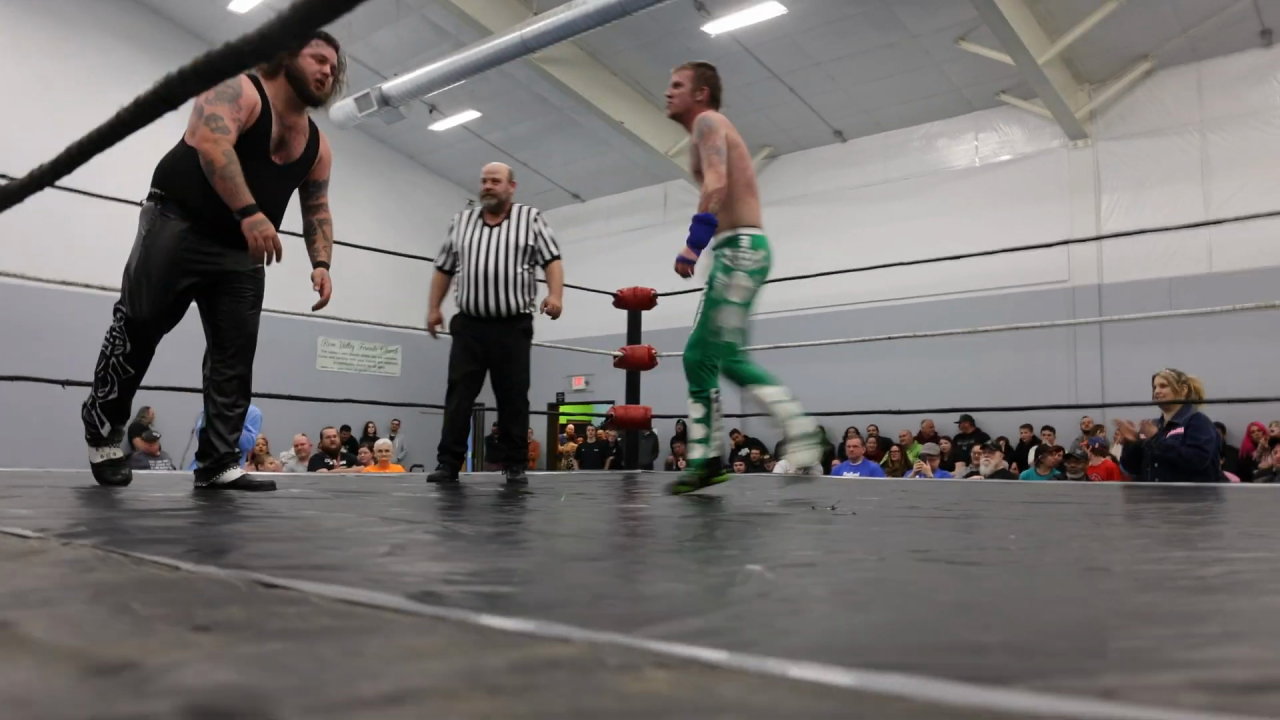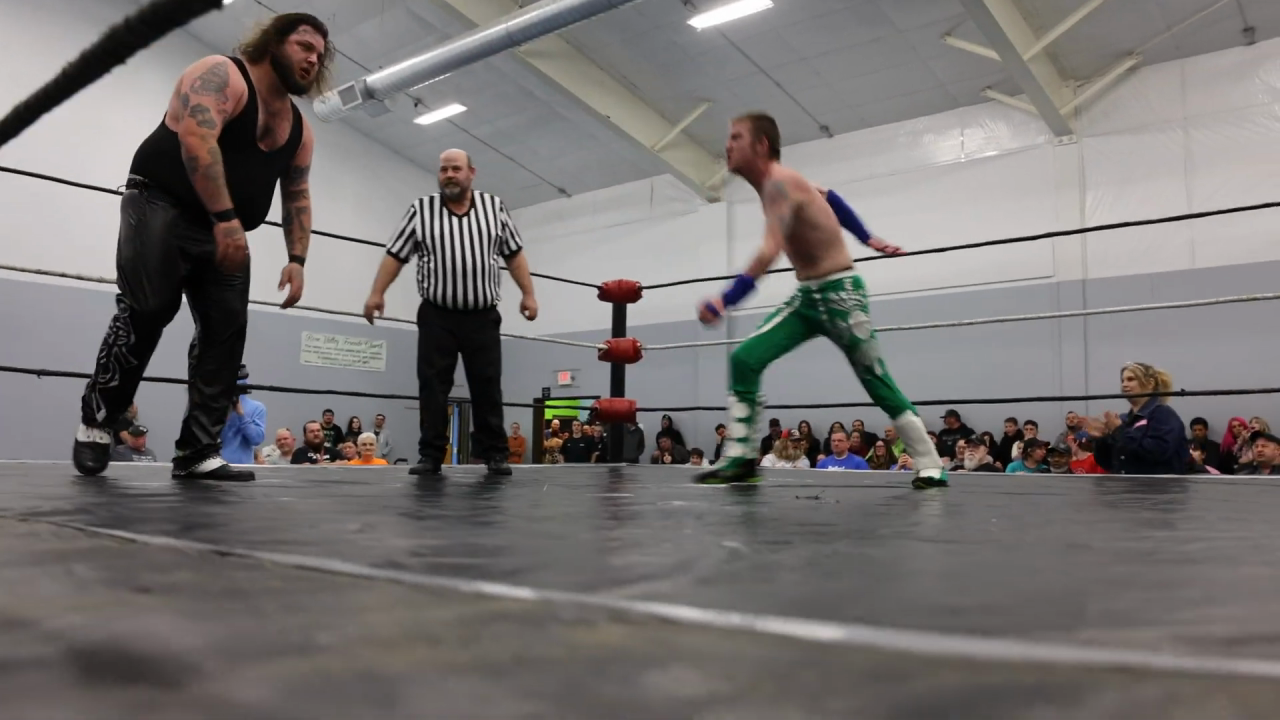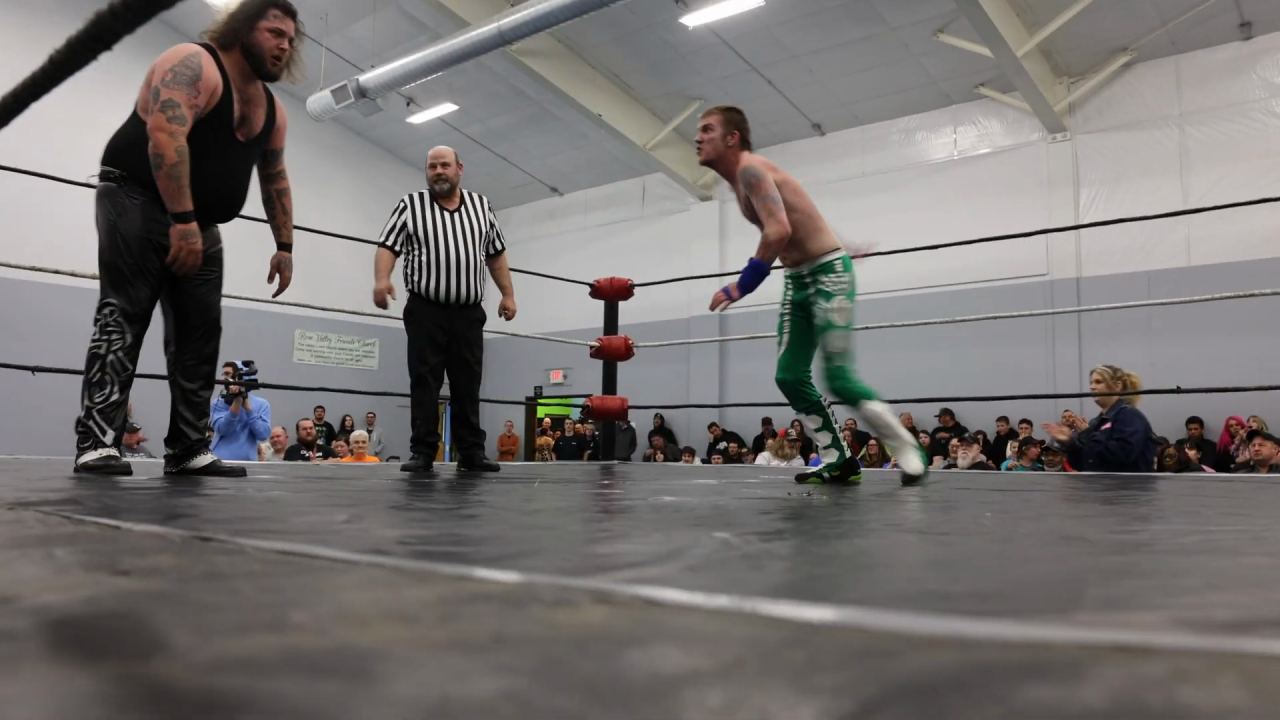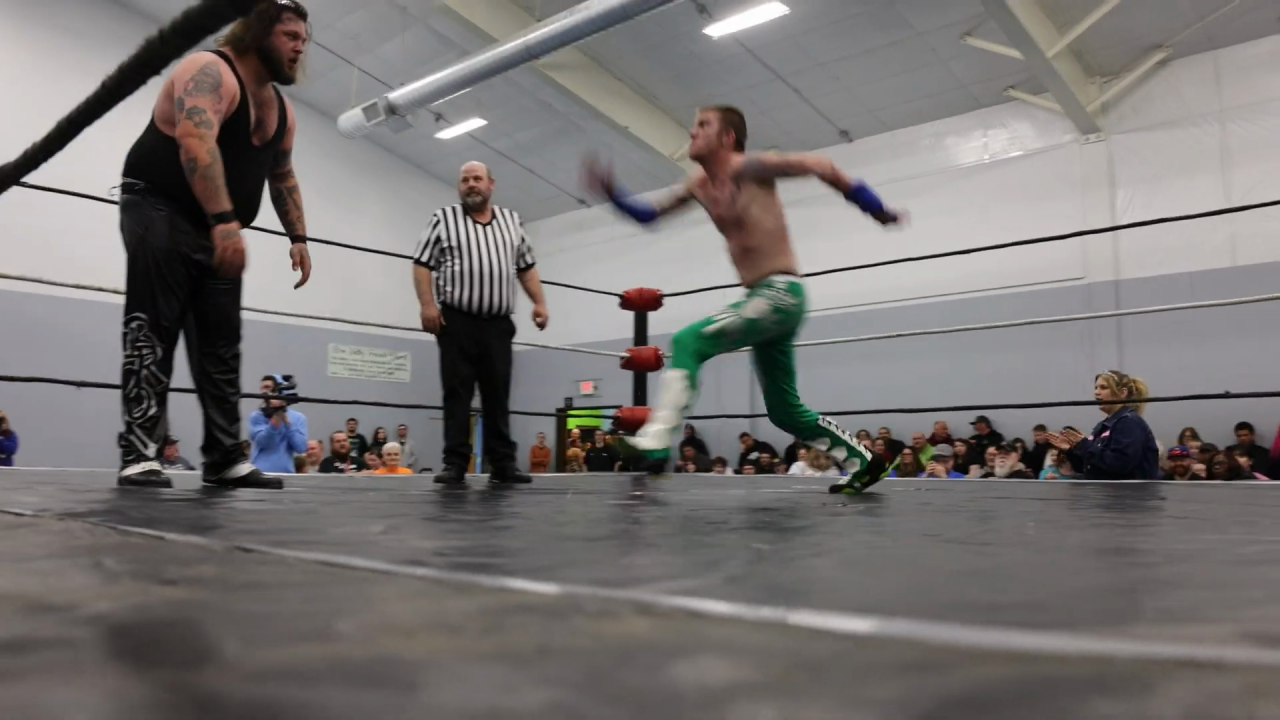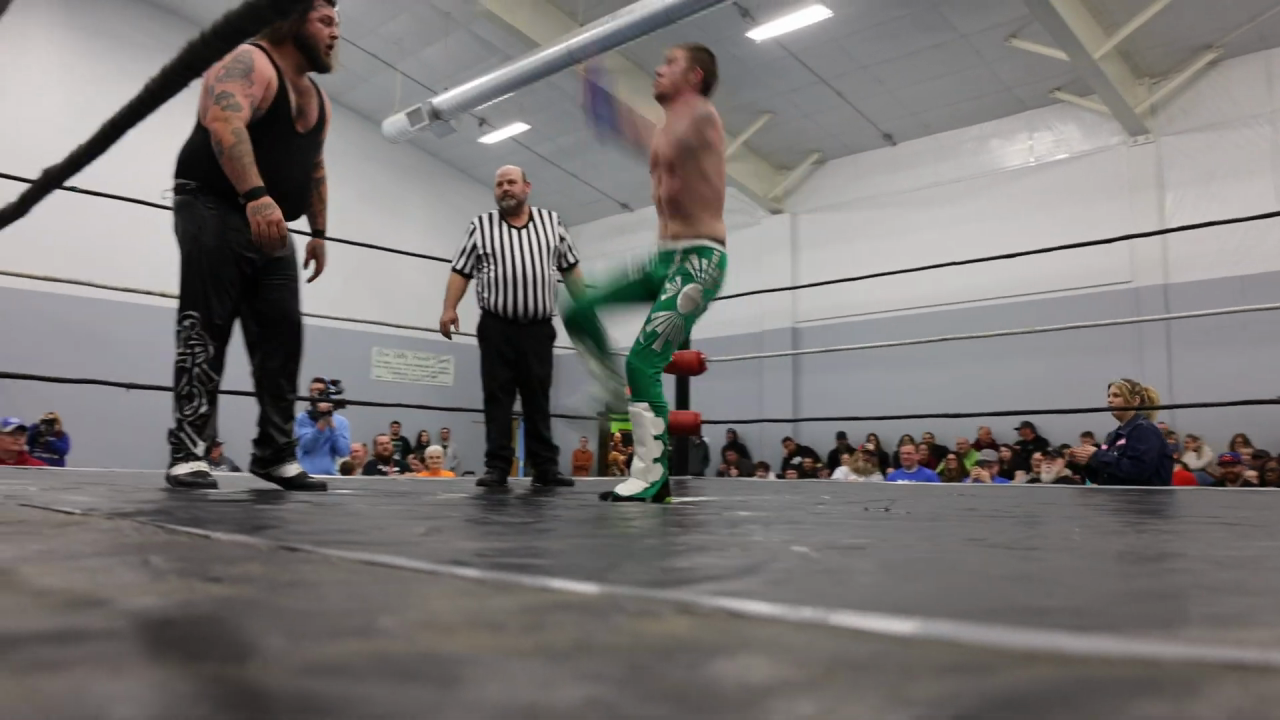
dt=0.3s
person 1, frame 1
left shoulder: (316, 144)
right shoulder: (238, 91)
left elbow: (318, 210)
right elbow: (212, 144)
left wrist: (321, 264)
right wrist: (250, 213)
left hip: (240, 249)
right hip: (177, 223)
left knee: (236, 350)
right knee: (140, 324)
left ankle: (218, 462)
right ankle: (102, 431)
person 1, frame 2
left shoulder: (298, 128)
right shoulder: (221, 76)
left elbow: (297, 198)
right elbow: (196, 138)
left wrist: (296, 260)
right wrist: (226, 218)
left hip: (227, 231)
right hip: (160, 207)
left knee: (225, 336)
right knee: (144, 312)
left ankle: (198, 451)
right ankle: (98, 418)
person 1, frame 3
left shoulder: (271, 110)
right shoulder: (193, 65)
left elbow: (275, 180)
right elbow: (165, 135)
left wrist: (284, 244)
right wrist: (182, 220)
left hip: (198, 224)
right hip: (136, 200)
left knee: (199, 332)
right knee: (126, 312)
left ankle: (188, 448)
right ankle: (97, 441)
person 1, frame 4
left shoulder: (281, 110)
right shoulder: (211, 72)
left elbow: (283, 177)
right elbow: (196, 142)
left wrist: (298, 238)
right wrist: (224, 221)
left hip: (217, 228)
right hip: (159, 211)
left knee: (220, 342)
right knee: (154, 328)
left ankle: (225, 457)
right ankle: (139, 455)
person 1, frame 5
left shoulder: (317, 98)
right shoulder: (250, 63)
left elbow: (314, 169)
right elbow: (223, 125)
left wrist: (318, 231)
right wrist: (255, 195)
left hip: (269, 228)
right hip: (216, 211)
left knee: (281, 335)
right knee: (207, 328)
left ankle: (275, 454)
right ankle: (187, 455)
person 2, frame 1
left shoulder: (710, 122)
right shoulder: (710, 133)
left elbow: (715, 186)
left wrist: (691, 246)
right wrist: (704, 245)
left hip: (742, 251)
right hip: (730, 254)
left knee: (731, 357)
right knee: (697, 357)
left ankle: (803, 439)
right ankle: (705, 458)
person 2, frame 2
left shoulder: (778, 183)
right shoulder: (777, 182)
left elbow: (769, 252)
right elbow: (827, 196)
left wrist: (725, 299)
right wrist: (867, 238)
left hip: (840, 292)
right hip: (808, 295)
left knee: (878, 385)
right knee: (744, 362)
left ankle: (929, 463)
right ankle: (740, 459)
person 2, frame 3
left shoulder: (750, 168)
right shoulder: (741, 179)
left elbow: (779, 230)
left wrist: (739, 286)
right wrist: (838, 240)
left hip: (829, 276)
right hip: (799, 280)
left knee: (838, 378)
right knee: (789, 376)
left ankle: (907, 451)
right ankle: (837, 457)
person 2, frame 4
left shoulder: (746, 169)
right shoulder: (700, 183)
left elbow: (819, 165)
right elbow: (650, 214)
left wrist: (875, 208)
right wrist: (612, 191)
left hip: (781, 295)
right hip: (761, 298)
left knee: (687, 344)
right knee: (783, 409)
left ankle: (657, 441)
right ankle: (860, 460)
person 2, frame 5
left shoulder: (700, 112)
right shoulder: (665, 125)
left elbow: (669, 148)
left hip: (699, 265)
right hip: (667, 259)
left knee: (643, 361)
right knee: (578, 313)
left ankle: (652, 478)
right ankle: (618, 390)
person 3, frame 1
left shoulder: (530, 219)
right shoulder: (462, 221)
left elbow: (552, 261)
right elbow: (444, 268)
left wrist: (555, 294)
right wrist: (434, 307)
left hip: (513, 325)
right hip: (468, 325)
left knee: (513, 395)
right knee: (459, 390)
left ankle: (515, 464)
right ankle: (449, 462)
person 3, frame 2
left shoulder: (494, 207)
right shoulder: (420, 209)
left elbow: (514, 254)
right elbow: (395, 254)
left wrist: (528, 293)
right wrist: (377, 292)
left hip: (482, 316)
right hip: (437, 316)
left knee: (487, 384)
right knee: (433, 384)
left ankle: (495, 454)
right ankle: (431, 456)
person 3, frame 3
left shoulder: (481, 206)
right shoulder: (410, 205)
left elbow: (496, 255)
right elbow: (387, 246)
left wrist: (508, 294)
right wrist: (382, 279)
left hip: (468, 312)
right hip: (425, 311)
left knee: (468, 383)
right knee: (424, 380)
left ankle: (471, 452)
right ankle: (422, 452)
person 3, frame 4
left shoulder: (511, 221)
right shoulder: (443, 219)
left elbow: (526, 267)
right elbow: (423, 264)
left wrist: (539, 302)
right wrist: (427, 303)
left hip: (498, 324)
right hip: (456, 322)
left knee: (497, 394)
right knee: (457, 392)
left ankle: (503, 463)
right ankle: (455, 463)
person 3, frame 5
left shoulder: (551, 222)
right shoulder: (481, 225)
left elbow: (570, 268)
right elbow: (461, 271)
right wrist: (449, 308)
left hip: (538, 328)
right hip: (496, 327)
left knee: (538, 398)
right knee: (497, 396)
left ankle: (545, 467)
right ankle: (496, 467)
